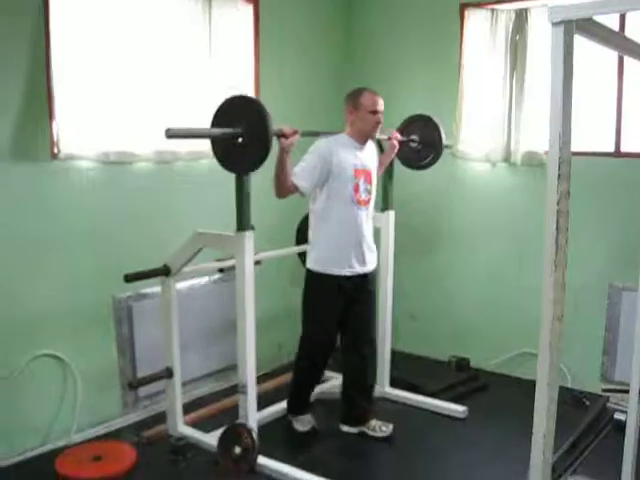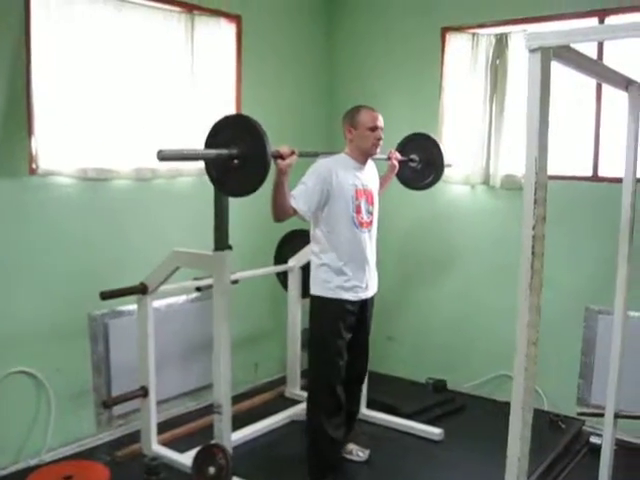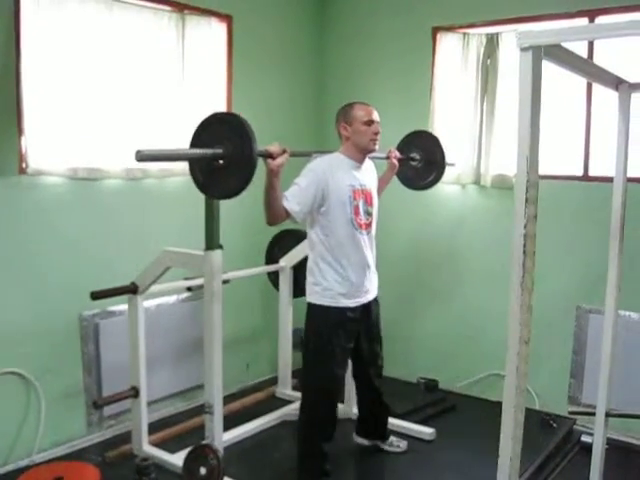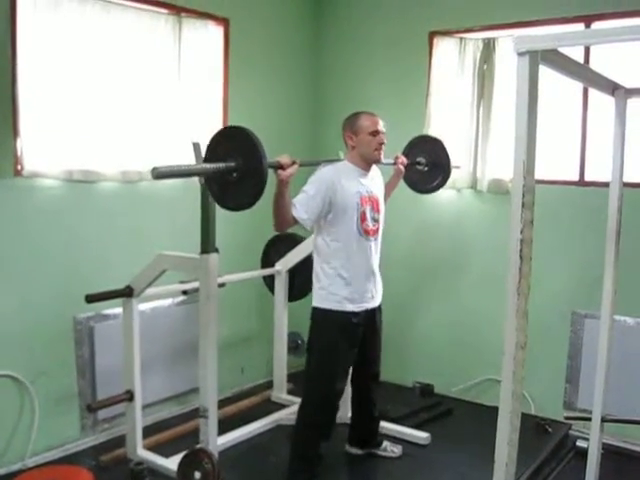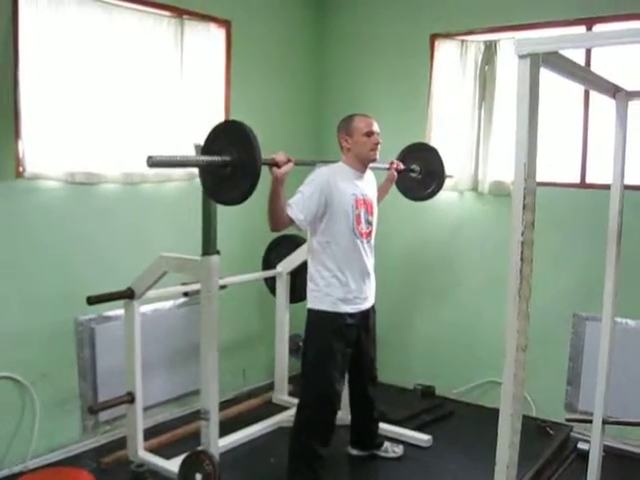
dt=0.7s
person 1, frame 1
left shoulder: (370, 150)
right shoulder: (327, 149)
right elbow: (284, 190)
left wrist: (390, 153)
right wrist: (284, 151)
left hip: (364, 266)
right hip: (328, 268)
left knee: (362, 346)
right knee: (317, 345)
left ankle: (357, 416)
right ankle: (298, 408)
person 1, frame 2
left shoulder: (370, 170)
right shoulder: (327, 170)
right elbow: (282, 213)
left wrist: (391, 172)
right wrist: (281, 174)
left hip: (364, 289)
right hip: (332, 292)
left knee: (354, 375)
right knee: (327, 382)
left ankle: (340, 439)
person 1, frame 3
left shoulder: (368, 169)
right shoulder: (322, 170)
right elbow: (276, 216)
left wrist: (391, 170)
right wrist: (273, 174)
left hip: (366, 293)
right hip: (330, 299)
left knee: (371, 372)
right knee: (322, 387)
left ankle: (373, 431)
person 1, frame 4
left shoulder: (374, 176)
right shoulder: (329, 178)
right elbow: (284, 223)
left wrist: (398, 175)
right wrist: (282, 184)
left hip: (370, 299)
right hip: (336, 304)
left knee: (367, 378)
right knee: (323, 391)
left ankle: (364, 438)
person 1, frame 5
left shoulder: (368, 179)
right shoulder: (325, 179)
right elbow: (279, 223)
left wrist: (390, 180)
right wrist: (278, 181)
left hip: (363, 301)
right hip: (331, 306)
left knee: (365, 379)
right knee: (321, 393)
left ankle: (365, 439)
